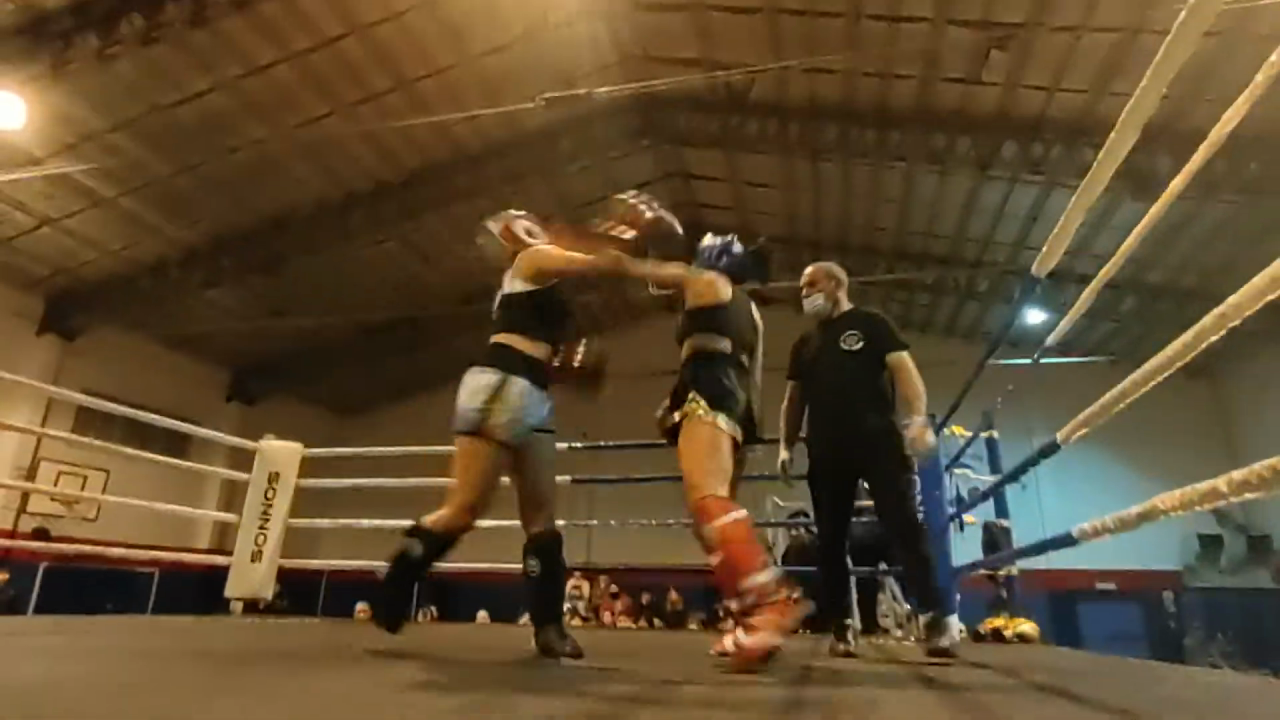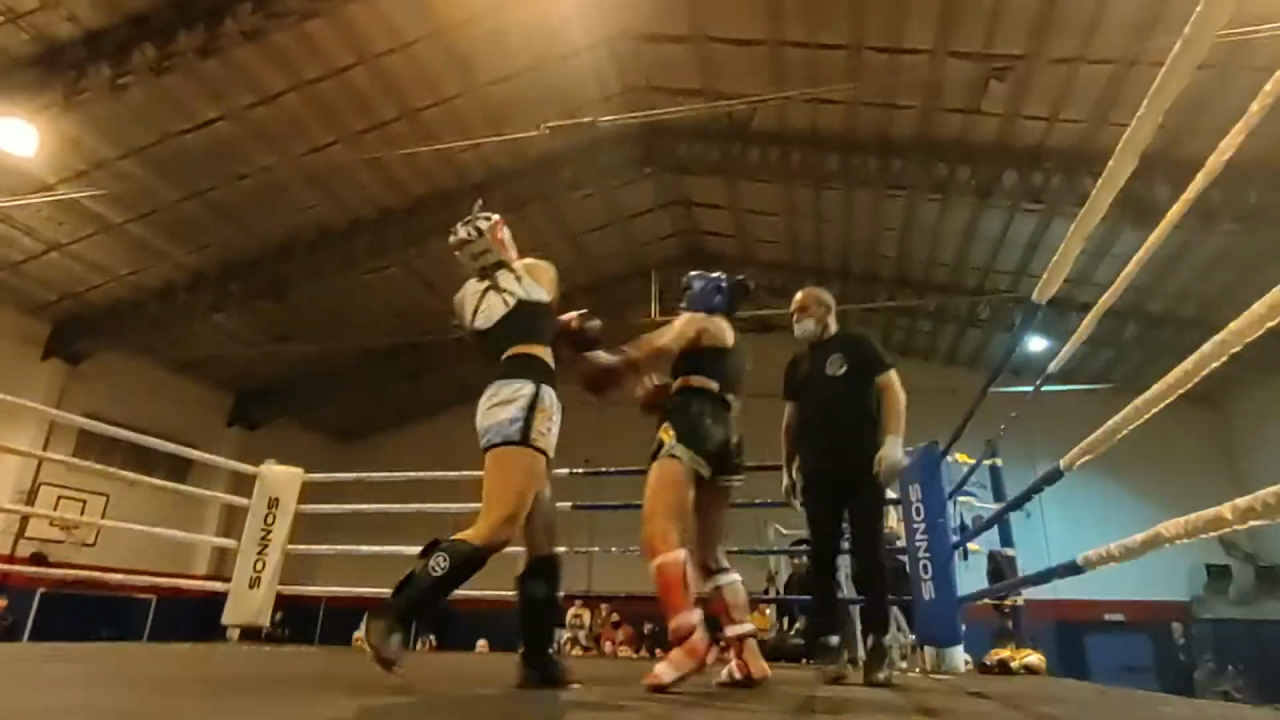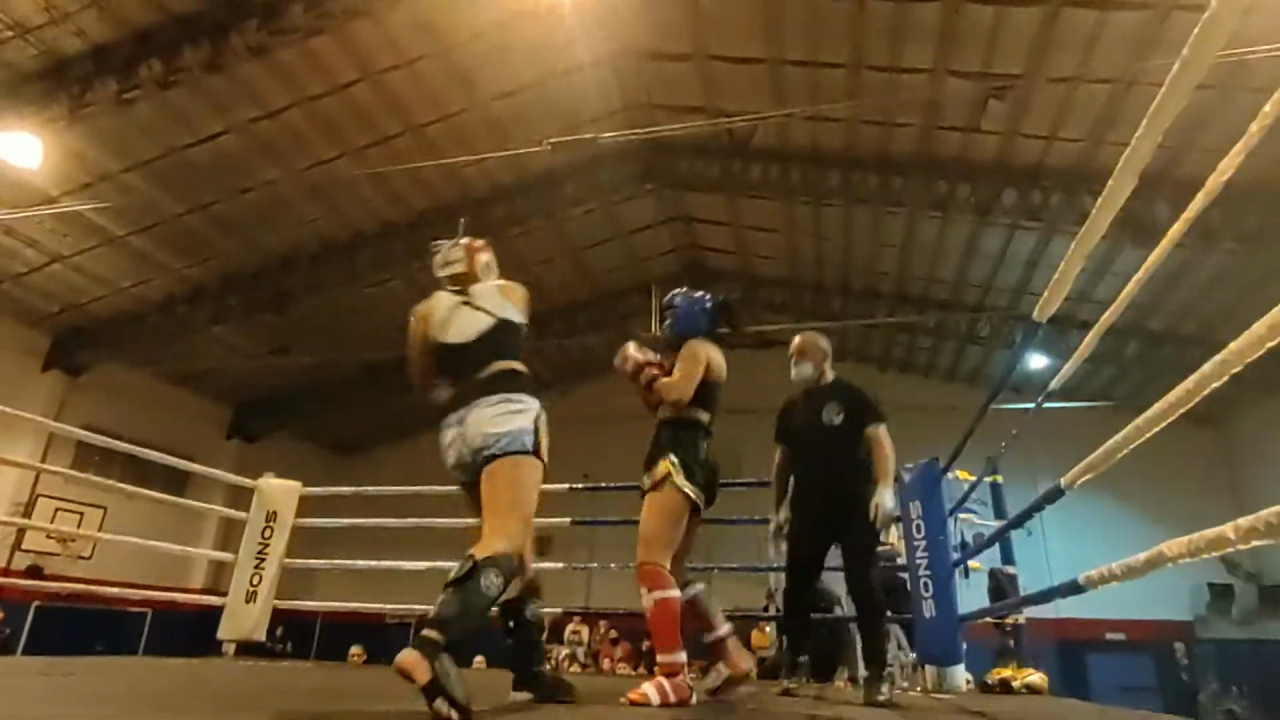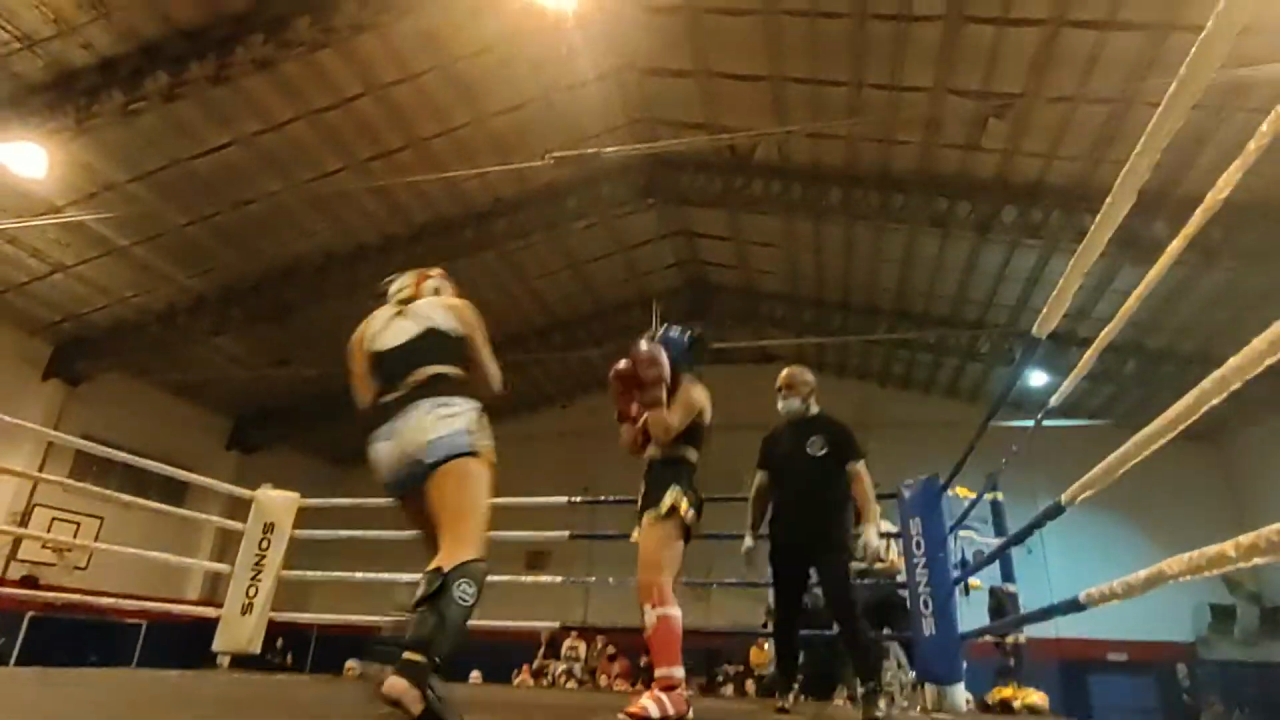
dt=0.2s
person 1, frame 1
right shoulder: (536, 258)
right elbow: (600, 262)
left hip: (527, 397)
right hip: (498, 389)
left knee: (541, 514)
right knee: (462, 509)
left ankle: (548, 625)
right ankle: (393, 590)
person 1, frame 2
left shoulder: (468, 296)
right shoulder: (540, 271)
right elbow: (550, 322)
left wrist: (573, 331)
left hip: (500, 404)
right hip: (524, 399)
left knee: (543, 537)
right knee: (497, 525)
left ankle: (537, 654)
right ankle: (393, 614)
person 1, frame 3
left shoulder: (426, 311)
right shoulder: (512, 292)
left elbow: (427, 386)
left hip: (458, 429)
right hip: (510, 413)
left knee: (515, 547)
right knee: (501, 544)
left ankle: (531, 670)
right ankle: (431, 646)
person 1, frame 4
left shoulder: (368, 329)
right shoulder: (453, 307)
left elbow: (367, 403)
right elbow: (490, 385)
left hip: (391, 440)
right hip: (447, 420)
left knee: (450, 559)
right knee: (464, 555)
left ankle: (419, 663)
right ankle: (414, 669)
person 2, frame 1
left shoulder: (705, 281)
right shoulder: (750, 312)
left elbow: (641, 270)
right wrist: (678, 404)
left hip: (708, 395)
right hip: (738, 402)
left knee: (707, 499)
right knee: (716, 515)
left ankle: (773, 601)
right ankle: (753, 617)
person 2, frame 2
left shoulder: (699, 321)
right shoulder: (734, 351)
left elbow: (656, 344)
left wrist: (611, 361)
right wrist: (668, 394)
left hip: (689, 432)
right hip: (723, 440)
left knee: (659, 535)
right knee: (708, 554)
left ankle: (689, 640)
right ankle: (748, 654)
person 2, frame 3
left shoulder: (698, 349)
right shoulder: (691, 357)
left elbow: (675, 396)
right elbow: (665, 408)
left wrist: (647, 370)
right wrist: (647, 376)
left hip: (678, 460)
right hip: (686, 465)
left knee: (651, 565)
right knee: (672, 571)
left ankle: (673, 677)
right ankle: (732, 655)
person 2, frame 4
left shoulder: (692, 391)
right shoulder: (667, 397)
left elbow: (664, 433)
right elbow: (635, 443)
left wrist: (655, 387)
right wrist: (626, 403)
left hip: (673, 493)
right hip: (656, 496)
left knee: (655, 586)
right knee: (652, 590)
person 3, frame 1
left shoulder: (869, 325)
right shoulder: (805, 345)
left elbow: (903, 369)
right elbow: (794, 398)
left wrist: (919, 418)
right wrist: (786, 446)
left hip: (879, 440)
right hip: (827, 452)
left knee: (902, 520)
right knee: (831, 537)
left ankle: (936, 617)
right ankle: (842, 624)
person 3, frame 2
left shoulder: (858, 348)
right shoulder: (797, 365)
left elbow: (892, 389)
right elbow: (792, 418)
left wrist: (893, 439)
right wrist: (788, 467)
left hip: (863, 466)
right hip: (818, 472)
left knee: (868, 553)
right knee: (821, 556)
left ankle: (876, 647)
right ankle: (831, 646)
person 3, frame 3
left shoulder: (852, 397)
right shoulder: (791, 409)
left elbow: (880, 441)
right elbow: (783, 463)
left wrist: (884, 488)
right wrist: (779, 510)
left hip: (855, 510)
right hip: (808, 513)
left knee: (862, 585)
right knee: (797, 588)
left ankle: (876, 674)
right ankle: (794, 664)
person 3, frame 4
left shoulder: (834, 431)
right shoulder: (774, 440)
left elbow: (859, 480)
right elbow: (761, 489)
left wrist: (869, 524)
right wrist: (751, 532)
left hip: (830, 537)
right hip: (787, 540)
left knee: (843, 605)
right knee: (786, 612)
left ankle: (871, 688)
right ankle: (787, 684)
